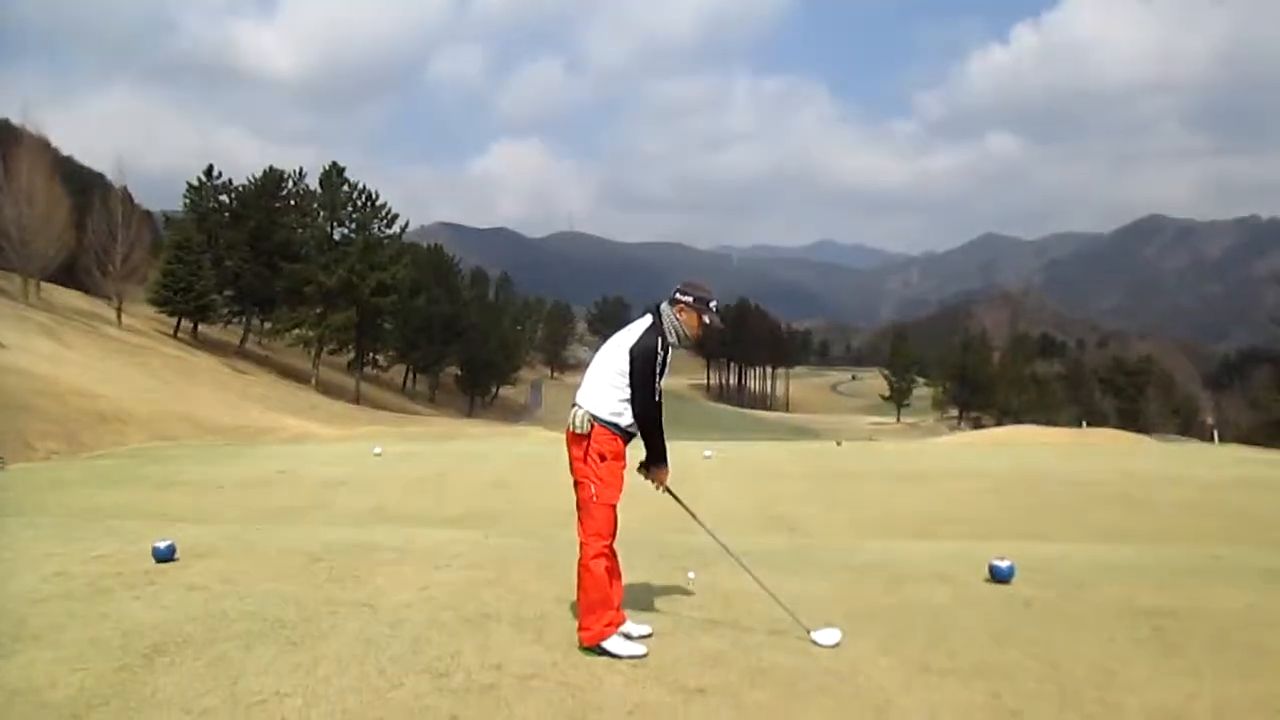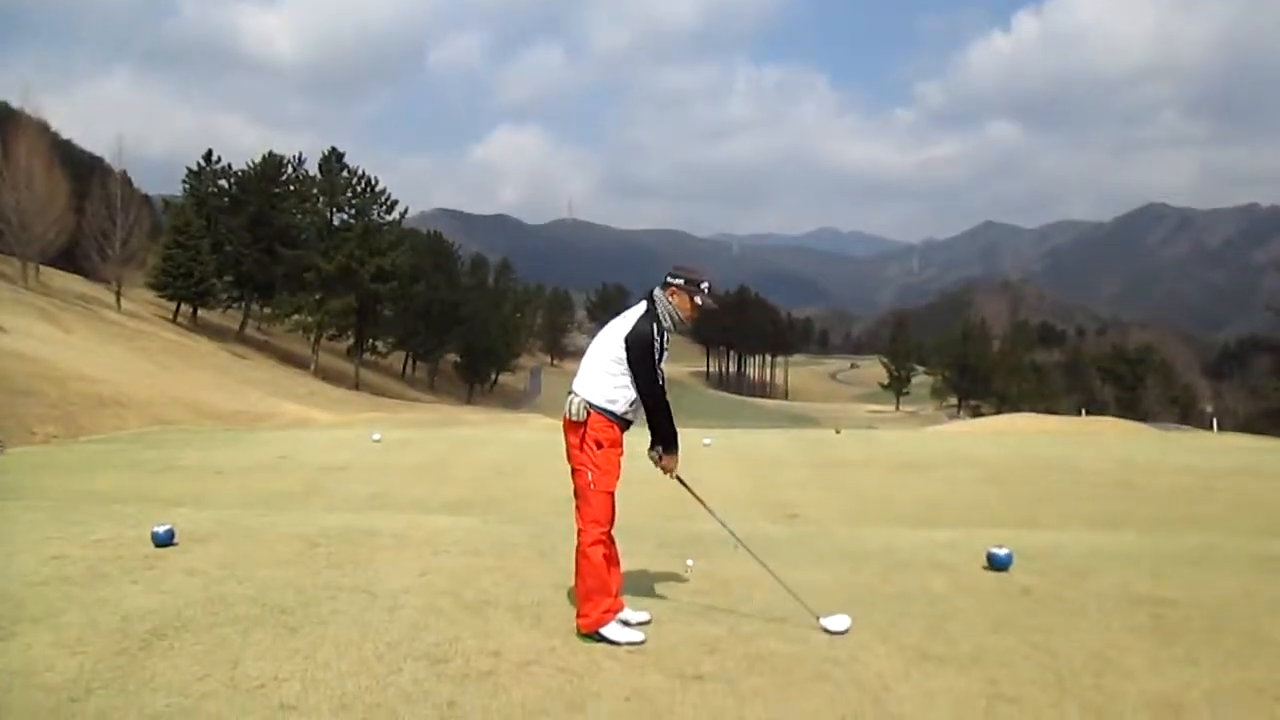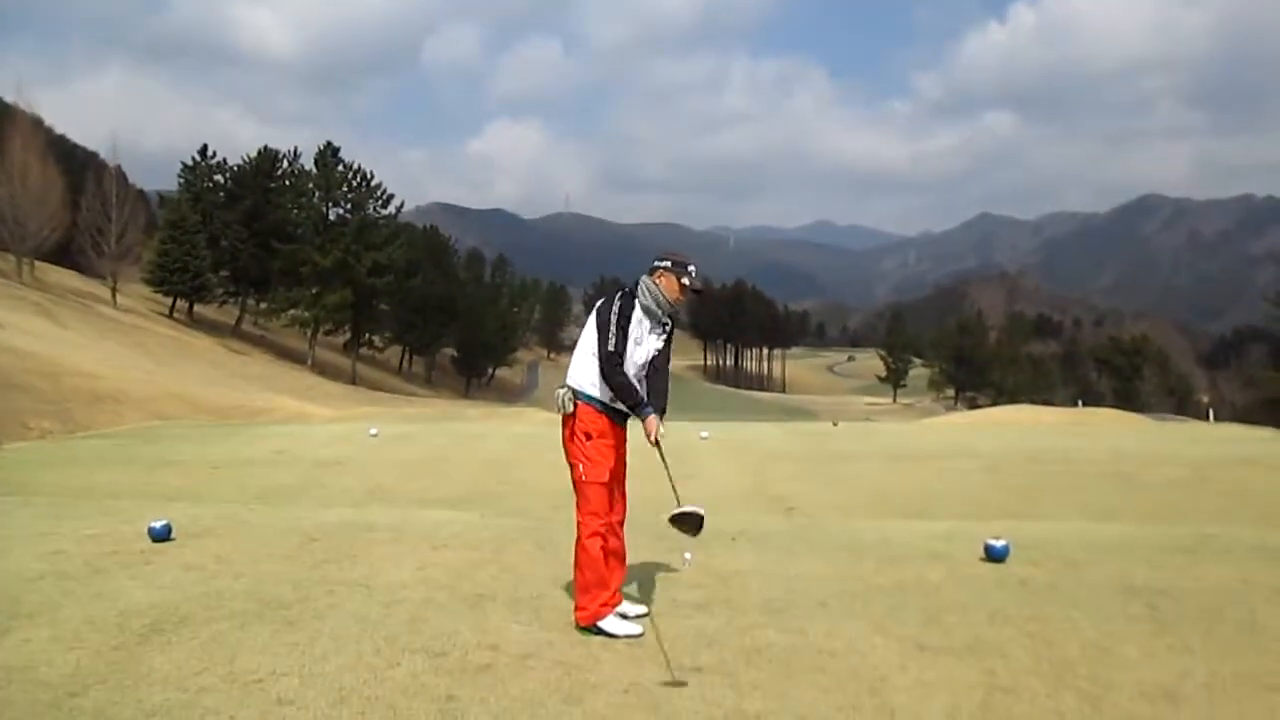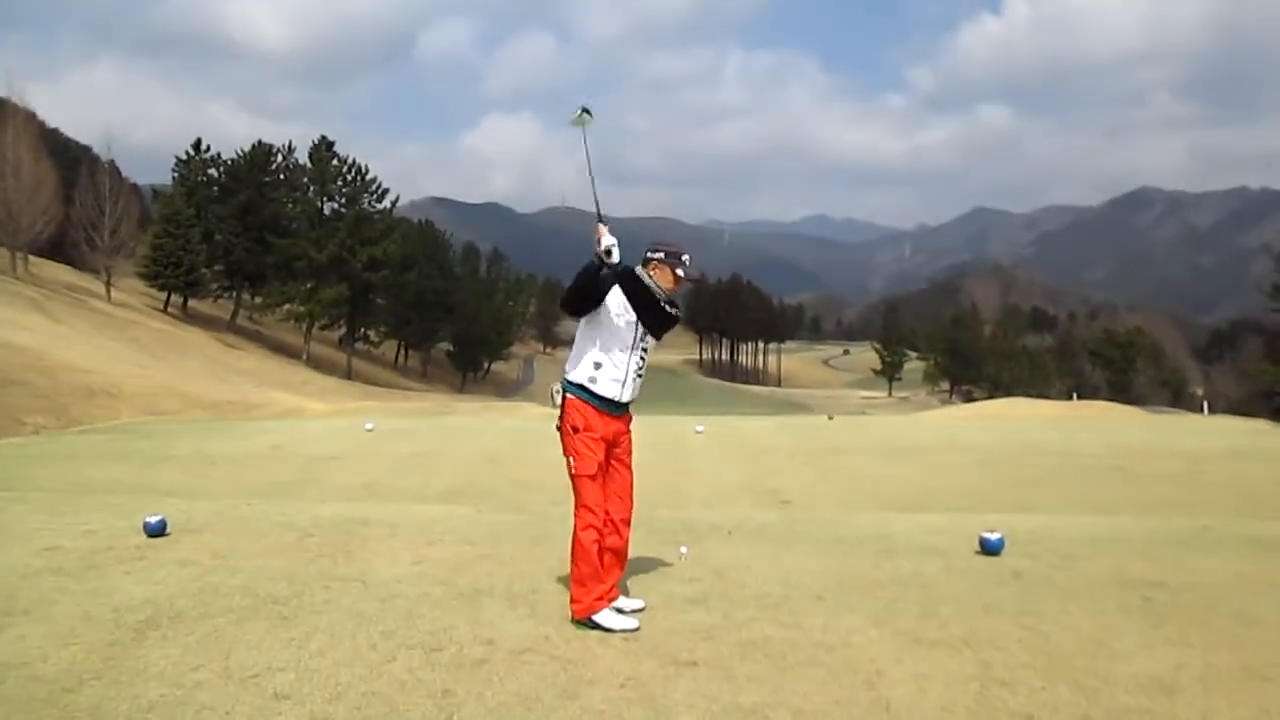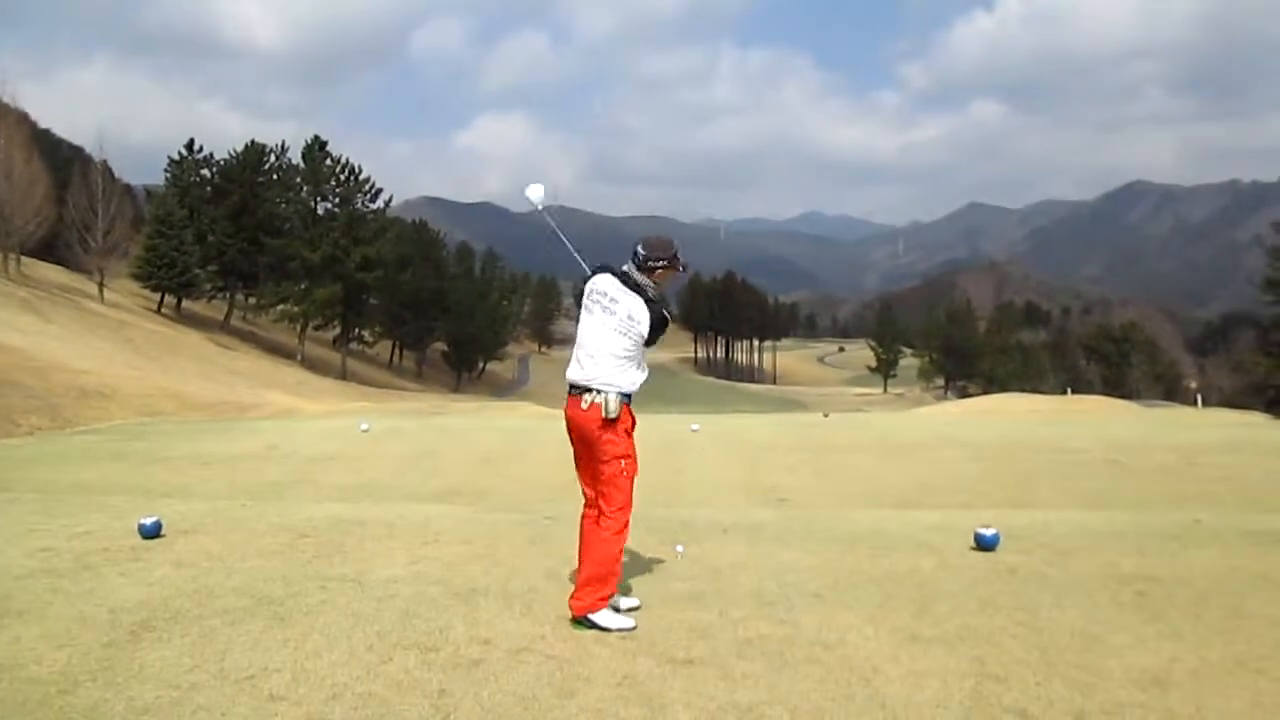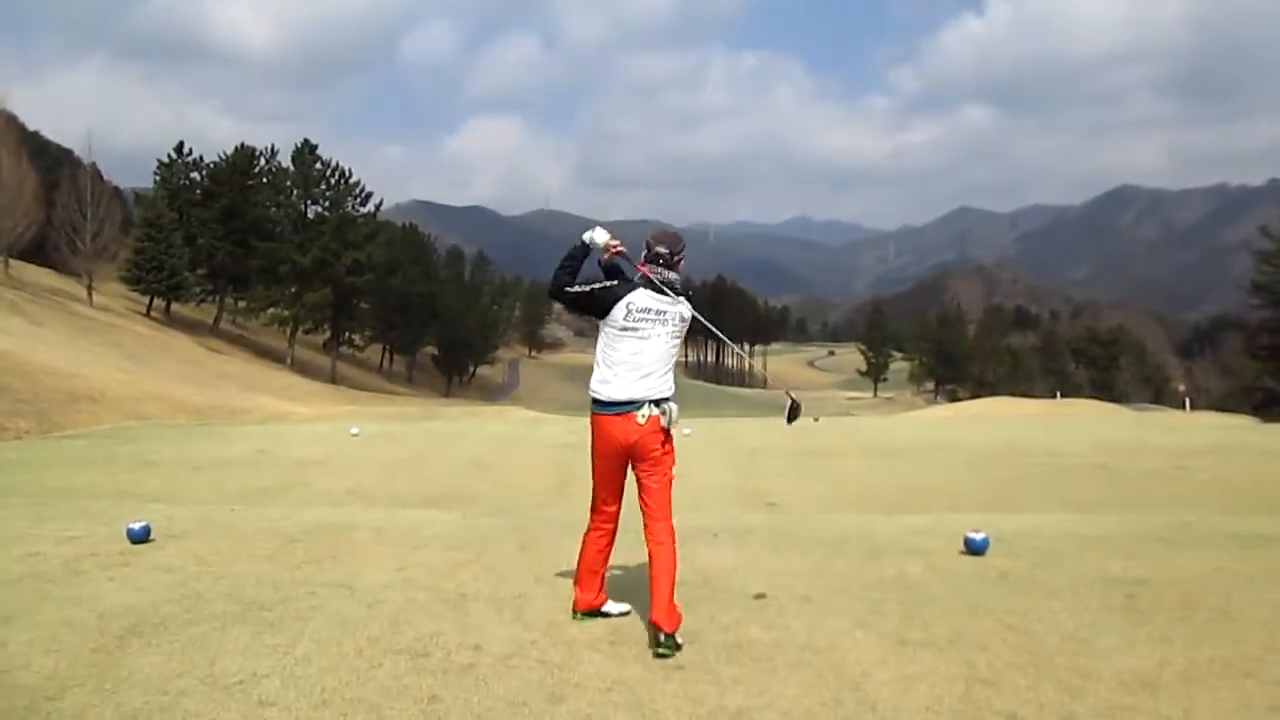
dt=0.5s
person 1, frame 1
left shoulder: (653, 336)
right shoulder: (651, 341)
left elbow: (648, 405)
right elbow: (645, 407)
left wrist: (653, 458)
right wrist: (658, 462)
left hip: (605, 438)
right hip: (596, 437)
left knee: (604, 533)
right knee: (596, 534)
left ankle: (610, 616)
right ankle: (598, 631)
person 1, frame 2
left shoulder: (651, 323)
right shoulder: (646, 330)
left elbow: (651, 392)
right elbow: (652, 394)
left wrist: (657, 443)
right wrist: (669, 447)
left hip: (603, 425)
right hip: (593, 425)
left knee: (603, 520)
right knee: (594, 522)
left ankle: (609, 603)
right ankle: (596, 617)
person 1, frame 3
left shoulder: (664, 326)
right shoulder: (622, 303)
left elbow: (659, 375)
right elbow: (609, 364)
left wrist: (655, 415)
right wrist: (645, 411)
left hip: (615, 422)
right hip: (588, 417)
left knee: (614, 514)
right knee: (594, 515)
left ankle: (609, 597)
right ankle: (593, 610)
person 1, frame 4
left shoulder: (666, 313)
right shoulder: (608, 288)
left elbow: (646, 306)
right elbow: (570, 304)
left wrist: (617, 262)
right wrist: (601, 262)
left hip: (619, 417)
right hip: (583, 412)
left knee: (619, 511)
right knee: (591, 511)
left ankle: (607, 591)
right ankle: (588, 604)
person 1, frame 5
left shoulder: (599, 280)
right shoulder: (653, 314)
left hip: (577, 404)
right hip: (607, 412)
left knee: (596, 503)
right knee: (616, 509)
left ankle: (598, 591)
right ankle: (588, 603)
person 1, frame 6
left shoulder: (617, 296)
right shoulder: (684, 309)
left elbow: (559, 288)
left wrist: (589, 243)
right wrist: (612, 264)
left hip: (607, 420)
right hip: (652, 423)
left knee: (603, 514)
right knee: (659, 525)
left ankle: (589, 598)
right ankle: (664, 625)
